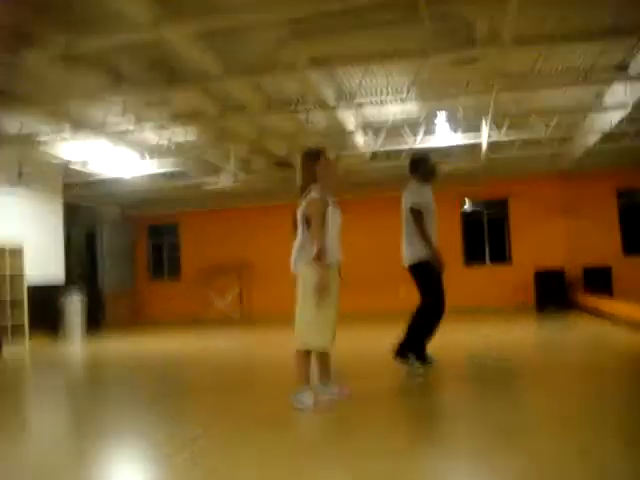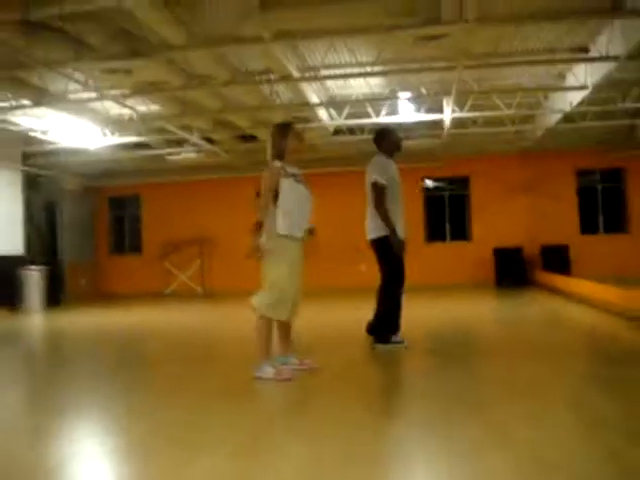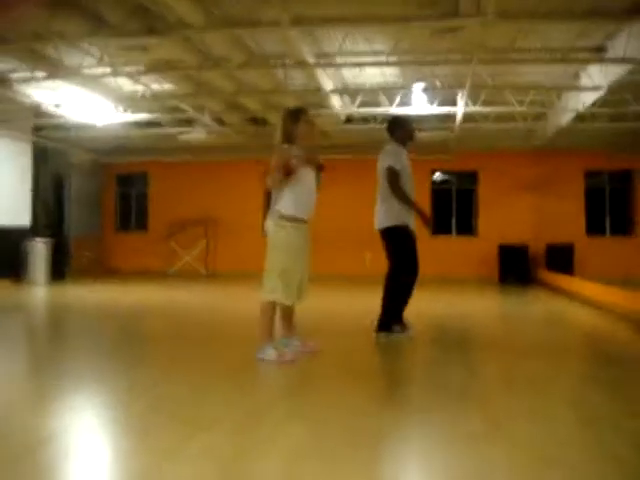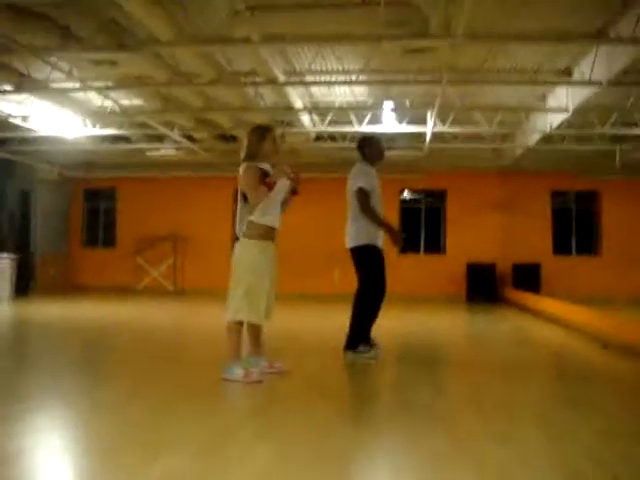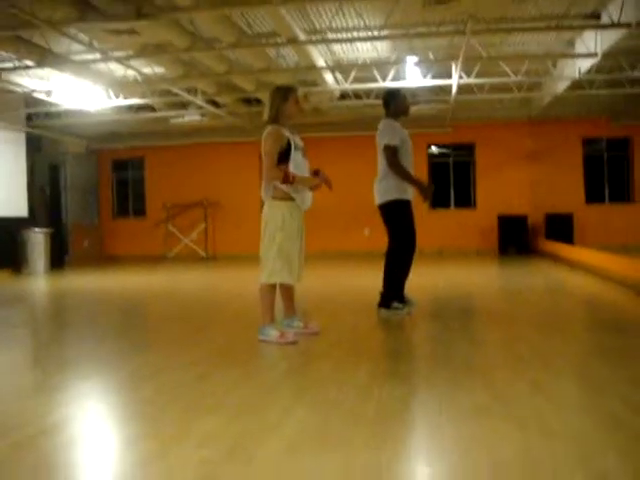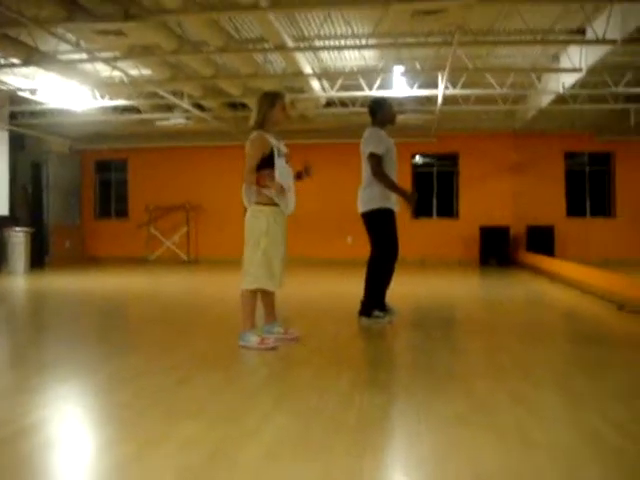
dt=0.3s
person 1, frame 1
left shoulder: (322, 198)
right shoulder: (316, 199)
right elbow: (316, 238)
left wrist: (333, 271)
right wrist: (322, 273)
left hip: (326, 271)
right hip: (316, 271)
left knee: (323, 330)
right knee: (310, 329)
left ankle: (325, 383)
right ankle: (303, 390)
person 1, frame 2
left shoulder: (295, 173)
right shoulder: (275, 171)
right elbow: (264, 207)
left wrist: (309, 232)
right wrist: (259, 238)
left hip: (295, 244)
right hip: (279, 244)
left knee: (287, 303)
right knee: (271, 303)
left ankle: (286, 355)
right ankle: (264, 363)
person 1, frame 3
left shoulder: (305, 155)
right shoulder: (285, 152)
left elbow: (309, 188)
right elbow: (272, 182)
left wrist: (316, 166)
right wrist: (296, 165)
left hip: (301, 227)
right hip: (284, 227)
left knee: (292, 285)
right knee: (275, 285)
left ankle: (289, 338)
right ankle: (266, 345)
person 1, frame 4
left shoulder: (268, 171)
right shoulder: (251, 170)
left elbow: (277, 206)
right elbow: (255, 199)
left wrist: (290, 188)
right wrist: (275, 177)
left hip: (267, 246)
right hip: (251, 245)
left knee: (258, 304)
right knee: (242, 302)
left ankle: (256, 357)
right ankle: (233, 365)
person 1, frame 5
left shoulder: (290, 135)
right shoulder: (274, 133)
right elbow: (269, 173)
left wrist: (313, 177)
right wrist: (302, 180)
left hip: (294, 208)
right hip: (279, 207)
left knee: (289, 265)
right knee: (274, 264)
left ankle: (290, 318)
right ankle: (267, 326)
person 1, frame 6
left shoulder: (274, 142)
right shoulder: (259, 139)
right elbow: (247, 176)
left wrist: (299, 175)
right wrist: (270, 184)
left hip: (276, 214)
right hip: (263, 213)
left knee: (271, 271)
right knee: (256, 270)
left ankle: (271, 324)
right ankle: (247, 331)
person 2, frame 1
left shoulder: (423, 190)
right shoulder: (416, 190)
right elbow: (418, 222)
left wrist: (433, 252)
right wrist: (433, 251)
left hip: (426, 257)
right hip: (420, 256)
left knee: (435, 304)
right knee: (434, 303)
left ankle: (415, 350)
right ankle: (408, 348)
person 2, frame 2
left shoulder: (387, 165)
right shoulder: (380, 164)
right elbow: (378, 202)
left wrist: (396, 233)
right wrist: (393, 233)
left hip: (388, 232)
right hip: (383, 232)
left knee: (393, 280)
right knee: (393, 280)
left ankle: (379, 327)
right ankle: (385, 332)
person 2, frame 3
left shoulder: (398, 153)
right shoulder: (392, 152)
right elbow: (394, 186)
left wrist: (415, 213)
right wrist: (418, 210)
left hip: (400, 221)
right hip: (394, 221)
left knee: (408, 269)
right knee: (400, 270)
left ankle: (392, 317)
right ankle: (386, 322)
person 2, frame 4
left shoulder: (367, 172)
right shoulder: (362, 171)
right elbow: (364, 206)
left wrist: (387, 230)
right wrist: (389, 229)
left hip: (370, 240)
right hip: (364, 240)
left knee: (375, 289)
right knee: (370, 289)
left ankle: (362, 338)
right ankle: (355, 342)
person 2, frame 5
left shoulder: (395, 128)
right shoulder: (389, 127)
right elbow: (393, 163)
left wrist: (417, 185)
right wrist: (419, 185)
left hip: (399, 195)
right hip: (393, 196)
left knee: (405, 244)
right knee: (401, 245)
left ankle: (396, 295)
right ankle: (388, 300)
person 2, frame 6
left shoulder: (381, 136)
right shoulder: (374, 135)
right elbow: (377, 172)
left wrist: (401, 193)
right wrist: (403, 193)
left hip: (382, 204)
right hip: (376, 204)
left knee: (388, 253)
right knee: (382, 254)
left ankle: (377, 303)
right ankle: (369, 308)
